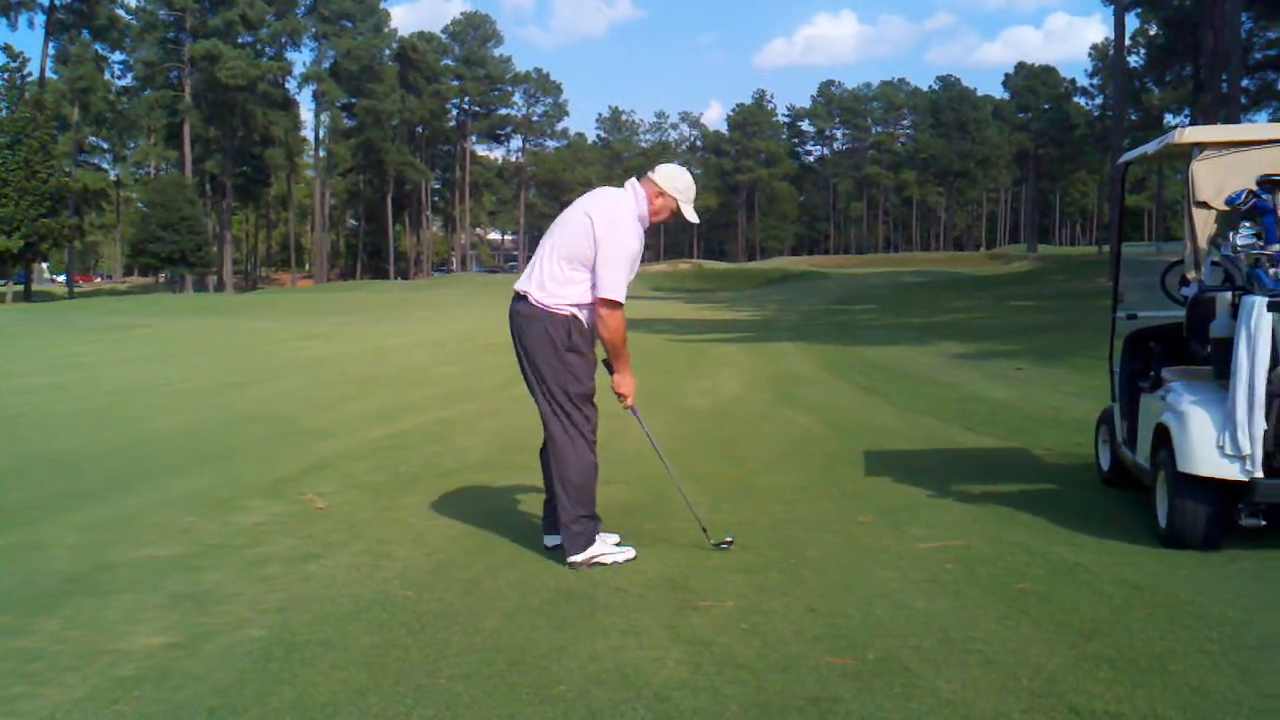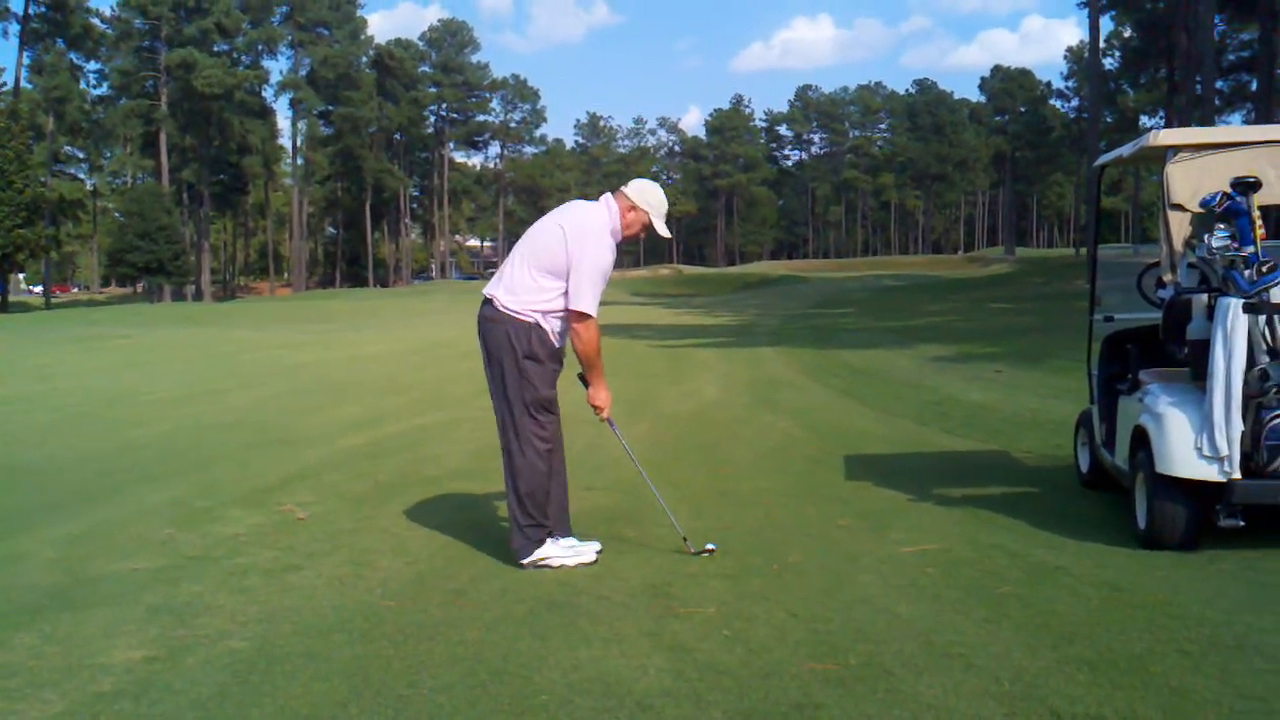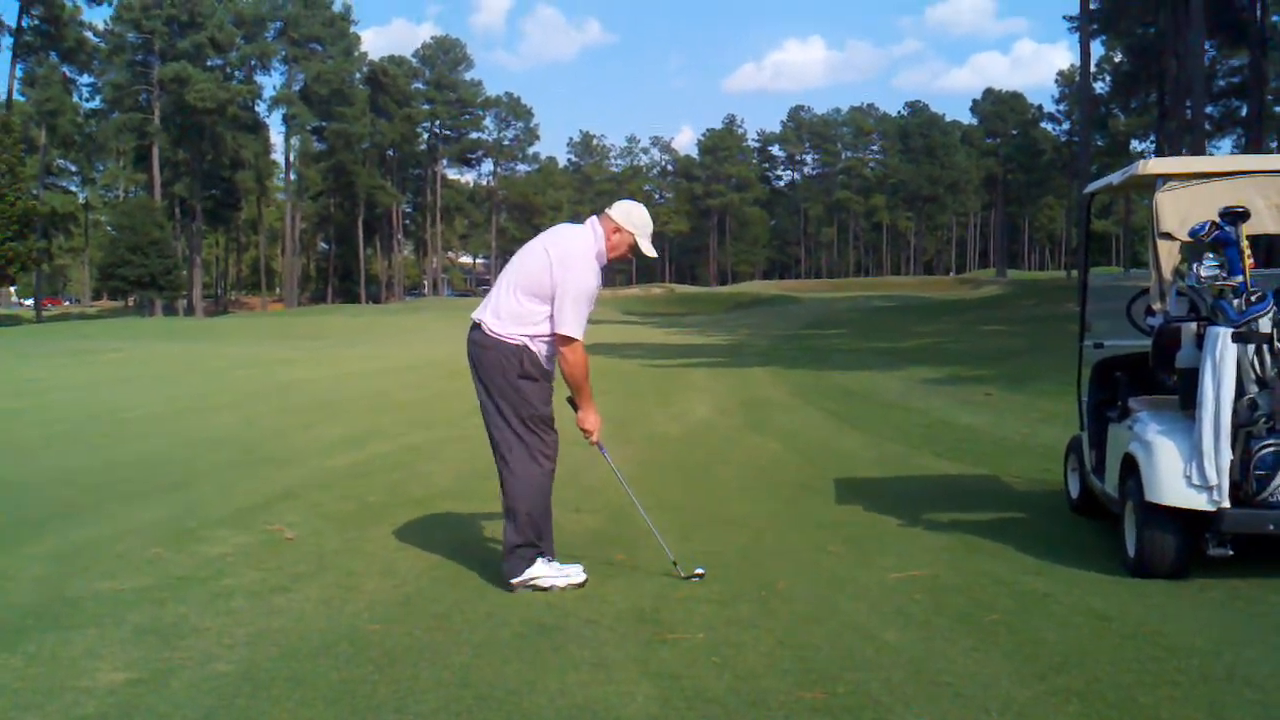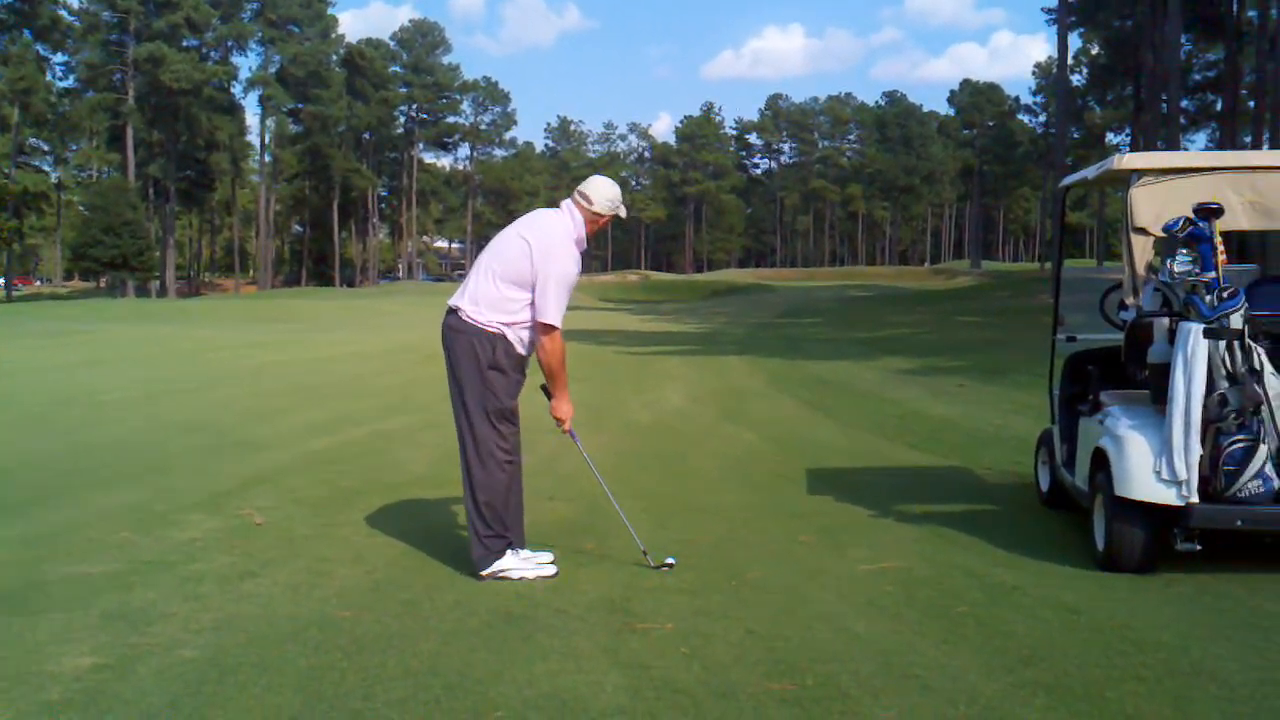
dt=0.5s
person 1, frame 1
left shoulder: (607, 199)
right shoulder: (625, 225)
right elbow: (607, 308)
right wrist: (622, 370)
left hip: (535, 313)
right hip: (552, 322)
left knee: (564, 425)
right knee: (574, 429)
left ankle: (561, 525)
right ankle: (582, 541)
person 1, frame 2
left shoulder: (583, 212)
right shoulder: (598, 238)
right elbow: (582, 321)
right wrist: (598, 383)
left hip: (509, 321)
right hip: (518, 330)
left knee: (542, 432)
right knee: (534, 435)
left ankle: (550, 532)
right ankle: (534, 543)
person 1, frame 3
left shoulder: (570, 235)
right shoulder: (582, 262)
right elbow: (569, 344)
right wrist: (587, 407)
left hip: (503, 345)
right hip: (508, 352)
left knee: (529, 454)
right knee: (532, 454)
left ankle: (532, 555)
right ankle: (526, 562)
person 1, frame 4
left shoulder: (546, 220)
right shoulder: (562, 250)
right elbow: (548, 333)
right wrist: (561, 395)
left hip: (475, 331)
right hip: (484, 340)
left knee: (500, 445)
right knee: (493, 447)
left ankle: (504, 544)
right ankle: (495, 555)
